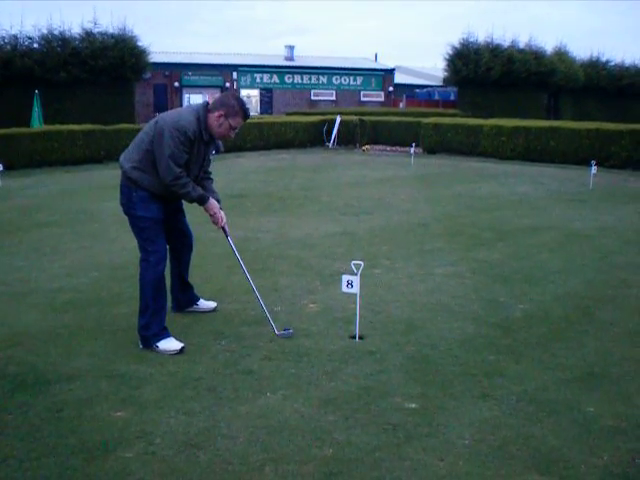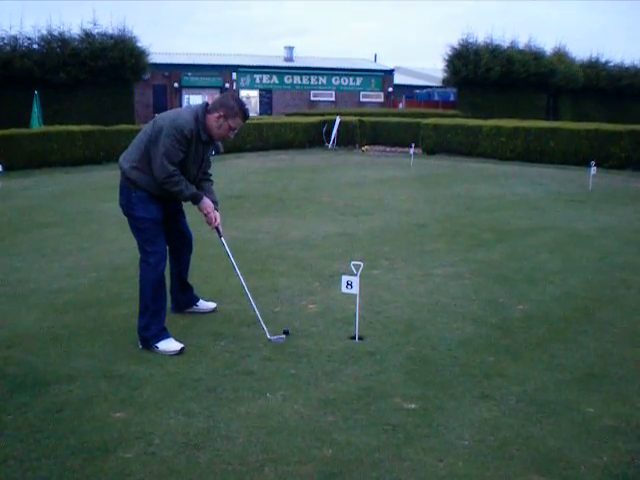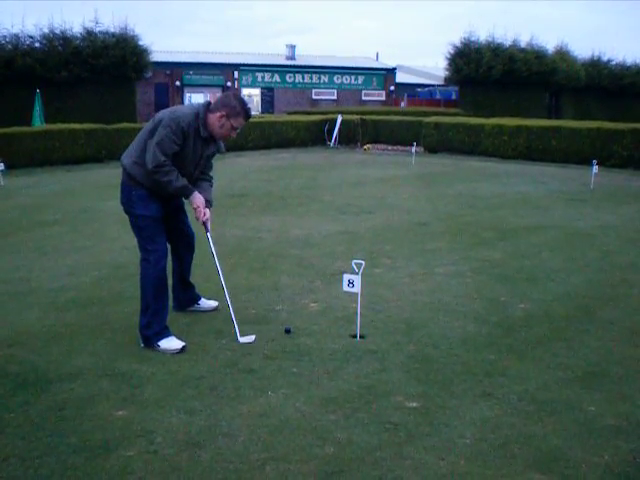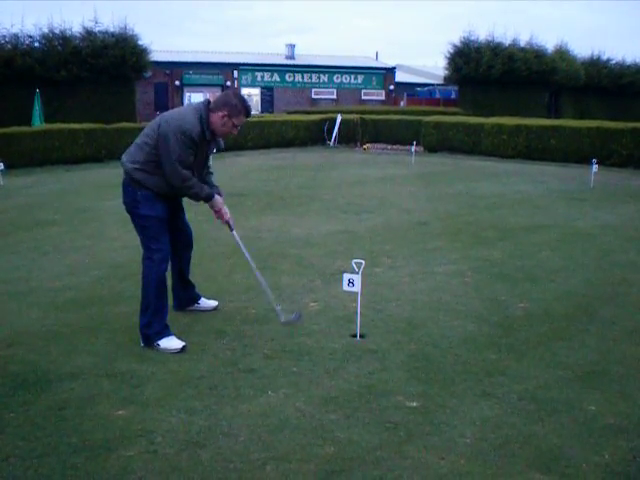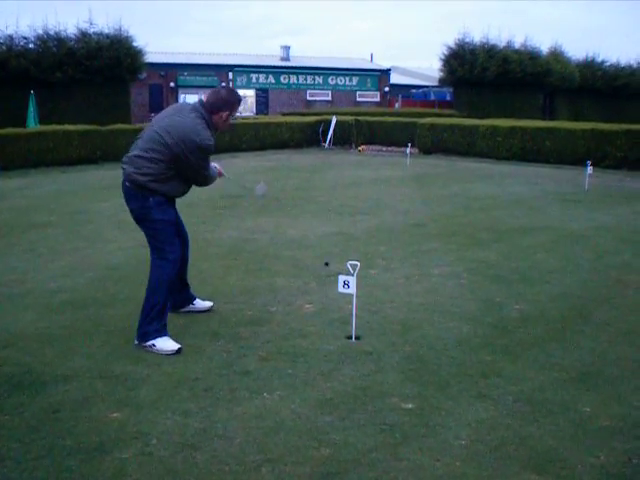
dt=0.3s
person 1, frame 1
left shoulder: (207, 132)
right shoulder: (180, 125)
left elbow: (202, 174)
right elbow: (173, 174)
left wrist: (215, 204)
right wrist: (204, 200)
left hip: (166, 191)
right hip: (140, 191)
left knee: (183, 242)
right knee: (155, 256)
left ankle: (184, 299)
right ankle: (152, 334)
person 1, frame 2
left shoulder: (207, 134)
right shoulder: (178, 124)
left elbow: (202, 176)
right elbow: (165, 172)
left wrist: (212, 205)
right wrist: (198, 199)
left hip: (165, 192)
right hip: (139, 192)
left knee: (182, 243)
right knee: (154, 257)
left ankle: (183, 300)
right ankle: (151, 335)
person 1, frame 3
left shoulder: (211, 137)
right shoulder: (178, 119)
left elbow: (203, 176)
right elbow: (156, 164)
left wrist: (204, 203)
right wrist: (190, 194)
left hip: (168, 191)
right hip: (140, 190)
left knee: (185, 242)
right knee: (155, 256)
left ankle: (186, 298)
right ankle: (153, 333)
person 1, frame 4
left shoulder: (208, 131)
right shoulder: (183, 125)
left elbow: (202, 171)
right elbow: (179, 176)
left wrist: (216, 197)
right wrist: (210, 198)
left hip: (166, 190)
right hip: (143, 191)
left knee: (183, 241)
right knee: (158, 255)
left ankle: (185, 297)
right ankle: (153, 332)
person 1, frame 5
left shoulder: (182, 109)
right shoulder: (200, 137)
right elbow: (200, 178)
left wrist: (208, 167)
right wrist: (213, 171)
left hip: (142, 183)
right hip: (147, 193)
left knee: (179, 242)
right knee: (167, 256)
left ankle: (181, 298)
right ankle: (150, 333)
